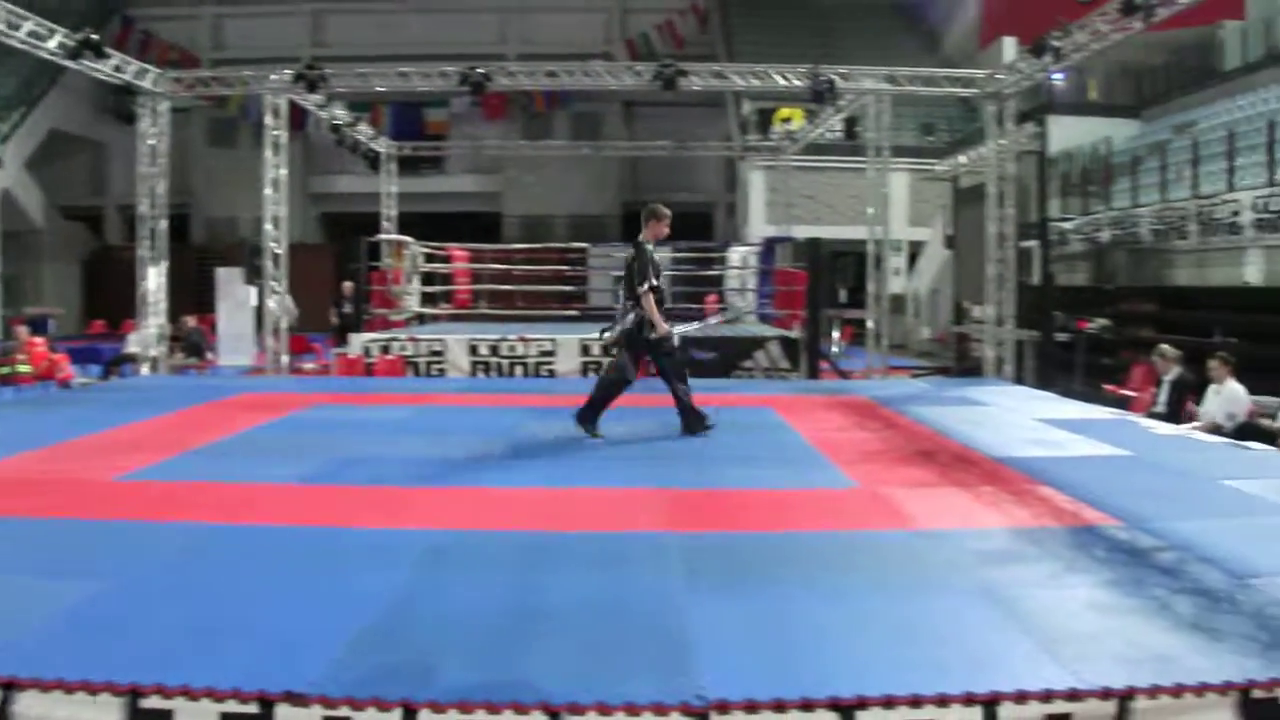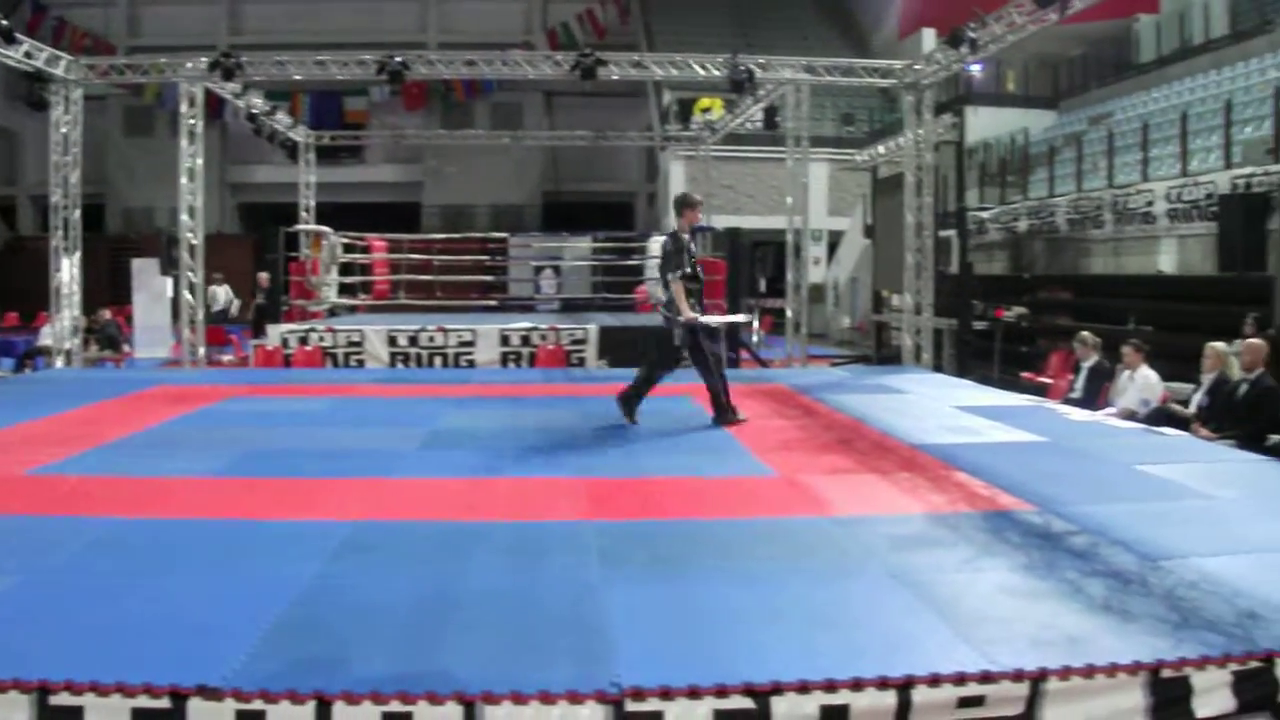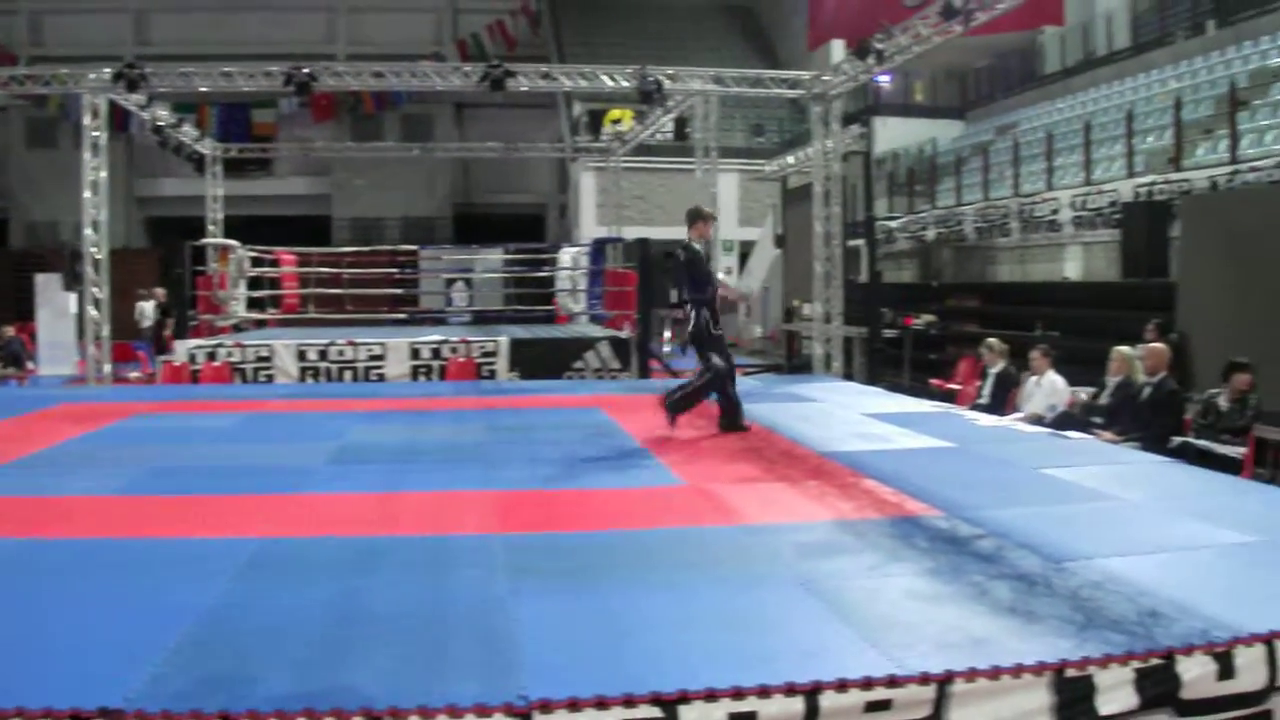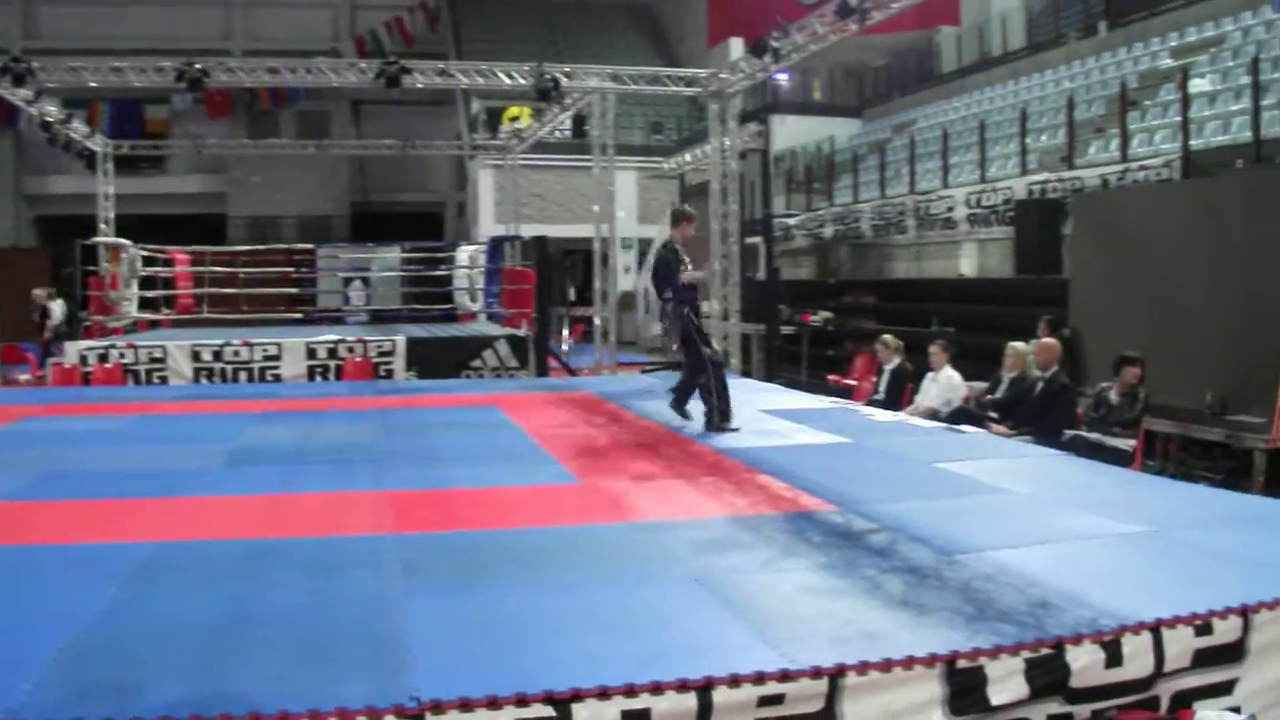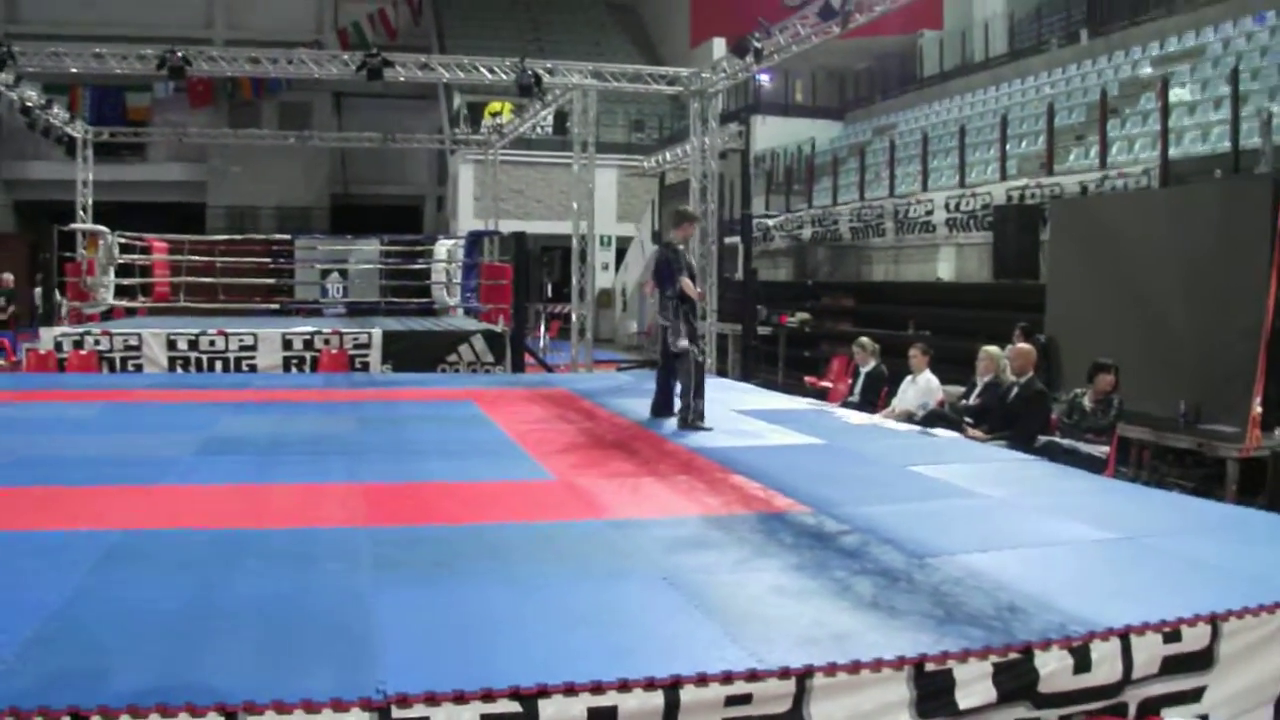
dt=0.5s
person 1, frame 1
left shoulder: (643, 250)
right shoulder: (643, 252)
right elbow: (644, 292)
right wrist: (659, 322)
left hip: (648, 325)
right hip: (641, 324)
left knee: (674, 370)
right knee: (621, 374)
left ankle: (691, 420)
right ankle: (587, 417)
person 1, frame 2
left shoulder: (680, 239)
right shoulder: (679, 241)
right elbow: (674, 279)
right wrist: (685, 310)
left hip: (677, 310)
right hip: (681, 312)
left knee: (665, 359)
right knee: (710, 358)
left ankle: (629, 399)
right ankle: (724, 413)
person 1, frame 3
left shoulder: (684, 251)
right shoulder: (694, 252)
right elbow: (712, 282)
left wrist: (722, 289)
right wrist: (739, 294)
left hip: (699, 317)
right hip: (702, 319)
left knee: (724, 368)
right knee: (717, 370)
left ankle: (731, 419)
right ankle: (674, 402)
person 1, frame 4
left shoulder: (665, 249)
right shoulder: (672, 251)
left elbow: (659, 281)
right elbow: (681, 278)
right wrist: (696, 275)
left hip: (677, 313)
right hip: (683, 313)
left knee: (695, 361)
right knee: (710, 363)
left ankle: (680, 399)
right ankle: (716, 419)
person 1, frame 5
left shoulder: (664, 249)
right shoulder: (676, 251)
left elbow: (655, 280)
right elbow: (682, 279)
left wrist: (652, 287)
right wrist: (696, 295)
left hip: (669, 312)
right hip: (680, 312)
left knee: (669, 361)
right knee: (692, 363)
left ankle: (661, 406)
right ankle: (689, 416)
